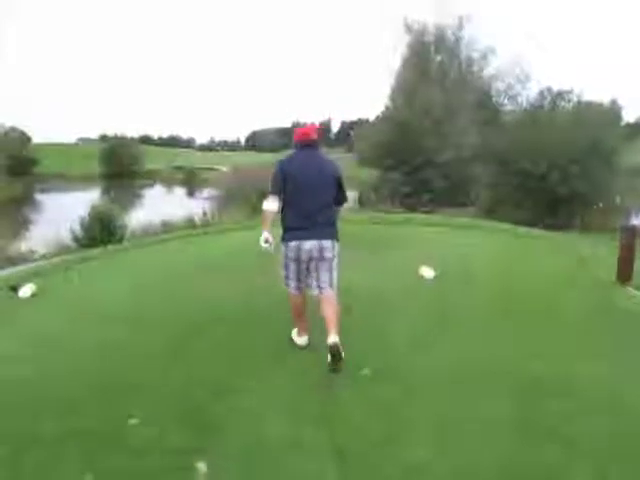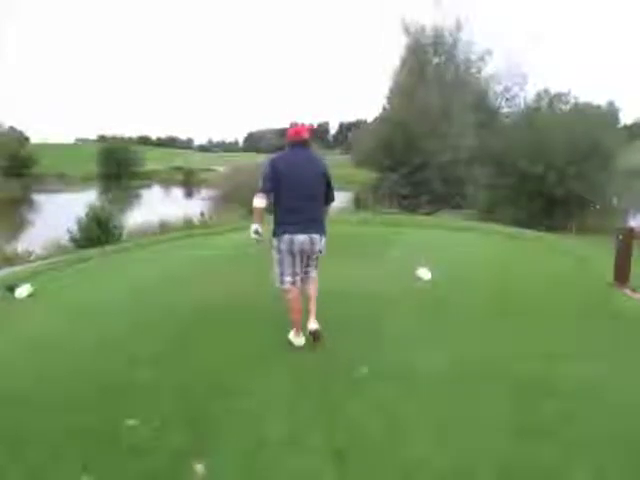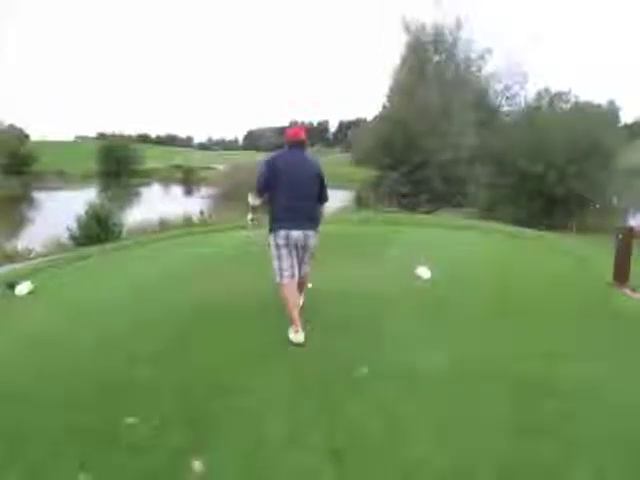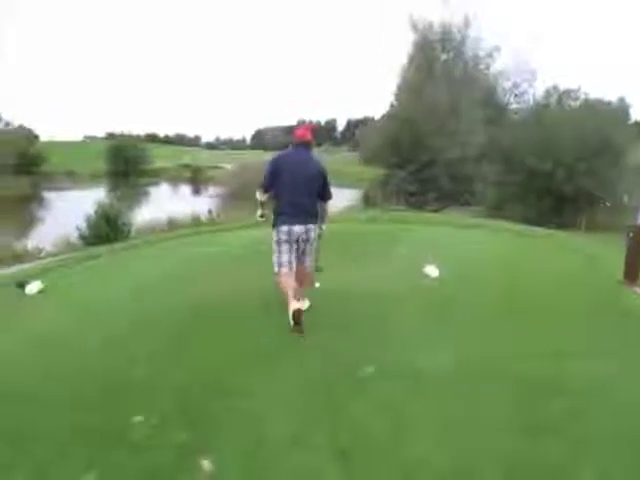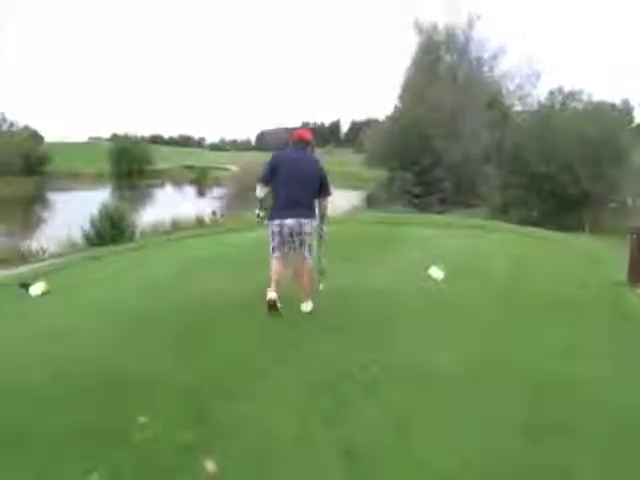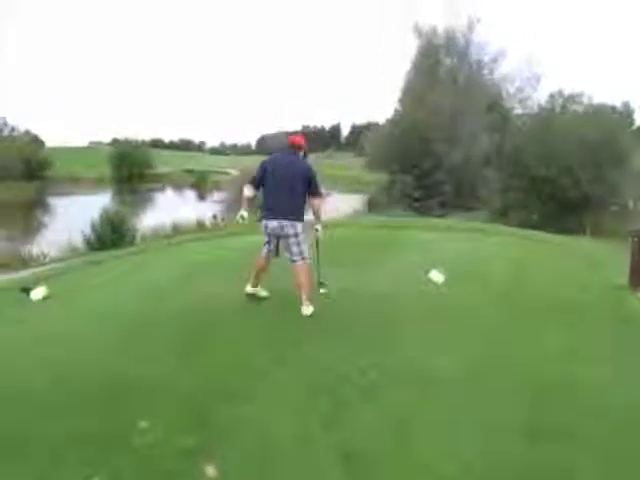
dt=0.2s
person 1, frame 1
left shoulder: (285, 165)
right shoulder: (331, 166)
left elbow: (272, 200)
right elbow: (339, 203)
left wrist: (266, 232)
left hip: (295, 240)
right hip: (326, 240)
left knee: (296, 289)
right knee: (327, 291)
left ankle: (301, 334)
right ankle: (333, 337)
person 1, frame 2
left shoulder: (276, 162)
right shoulder: (320, 164)
left elbow: (262, 196)
right elbow: (327, 202)
left wrist: (256, 223)
left hip: (286, 233)
right hip: (315, 232)
left knee: (290, 283)
right knee: (310, 275)
left ankle: (297, 332)
right ankle: (313, 322)
person 1, frame 3
left shoulder: (273, 162)
right shoulder: (314, 166)
left elbow: (258, 195)
right elbow: (321, 202)
right wrist: (315, 224)
left hip: (281, 229)
right hip: (308, 229)
left knee: (287, 280)
right knee: (303, 271)
left ankle: (297, 329)
right ankle: (298, 300)
person 1, frame 4
left shoulder: (278, 160)
right shoulder: (318, 166)
left elbow: (262, 192)
right elbow: (324, 201)
left wrist: (261, 209)
right wrist: (321, 222)
left hip: (284, 225)
right hip: (309, 225)
left knee: (284, 270)
right knee: (305, 264)
left ankle: (294, 305)
right ankle: (303, 299)
person 1, frame 5
left shoulder: (278, 158)
right shoulder: (316, 164)
left elbow: (262, 186)
right elbow: (323, 197)
left wrist: (259, 208)
right wrist: (322, 220)
left hip: (279, 218)
right hip: (306, 218)
left knee: (277, 256)
right knee: (305, 258)
left ankle: (272, 291)
right ankle: (306, 301)
person 1, frame 6
left shoulder: (267, 163)
right shoulder: (306, 167)
left elbow: (249, 188)
right elbow: (315, 198)
left wrist: (244, 209)
right wrist: (318, 222)
left hip: (269, 219)
right hip: (292, 221)
left knee: (266, 253)
right knee: (301, 261)
left ankle: (252, 285)
right ankle: (306, 304)
